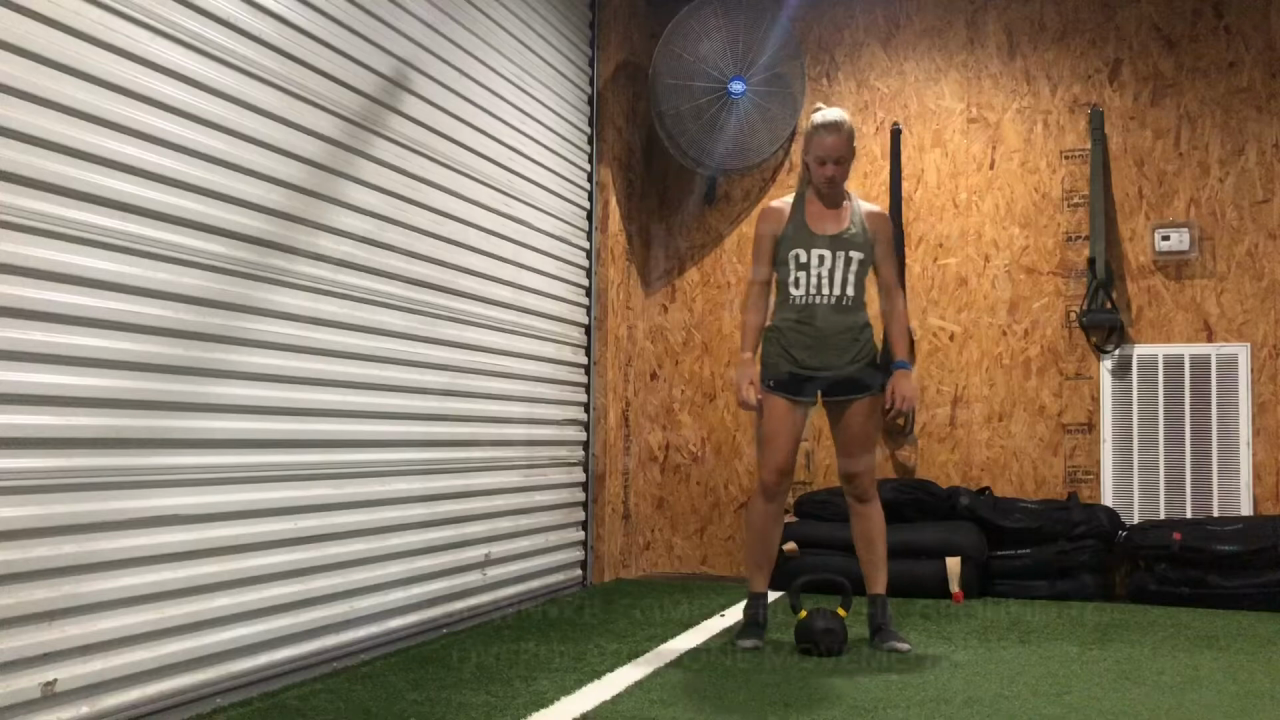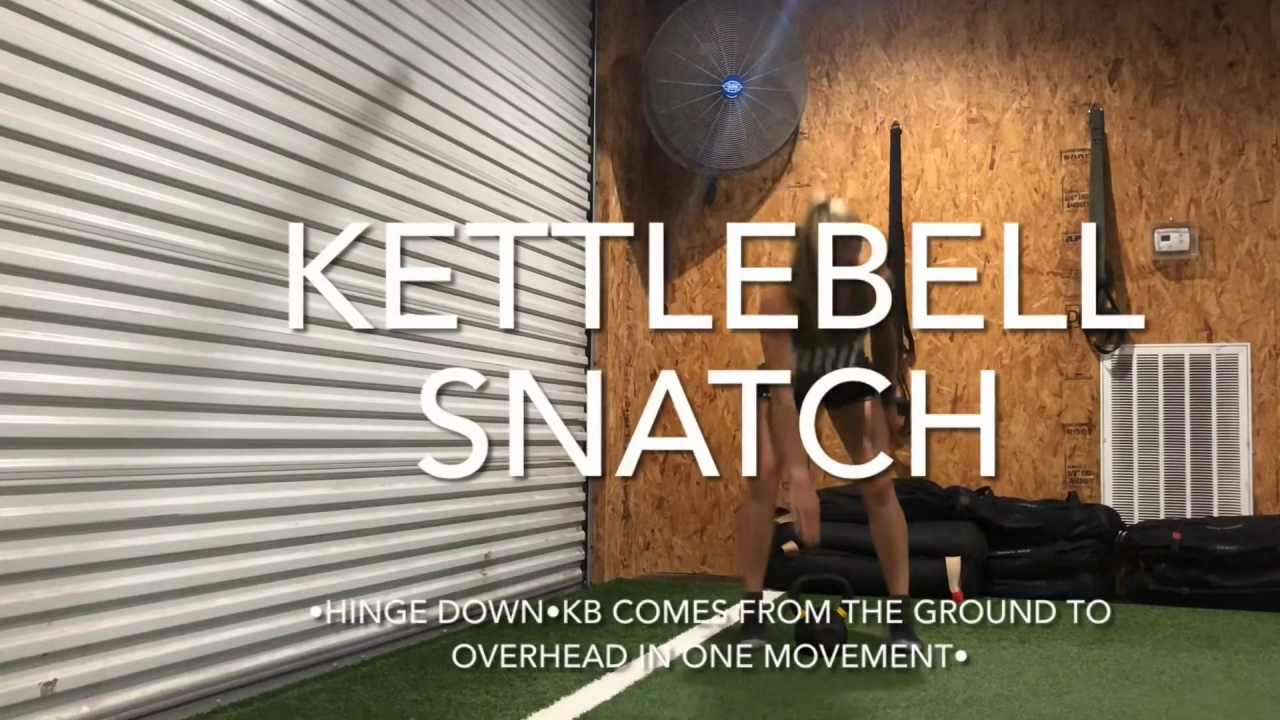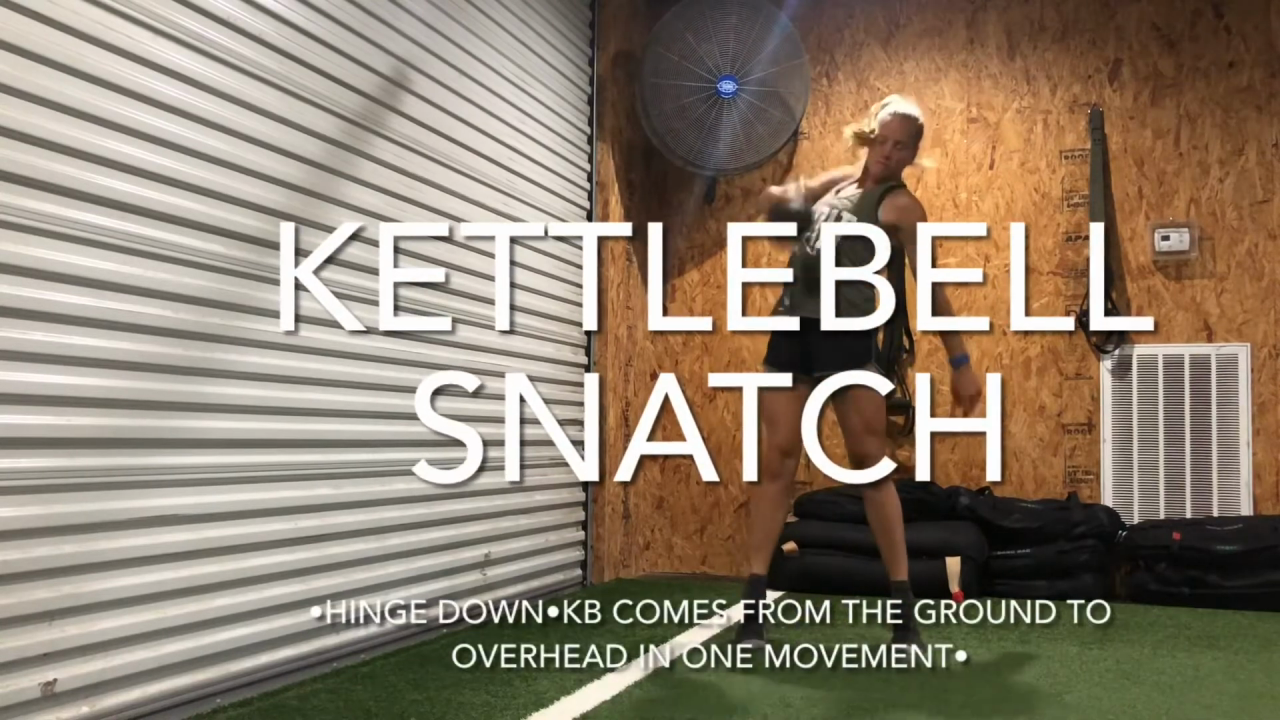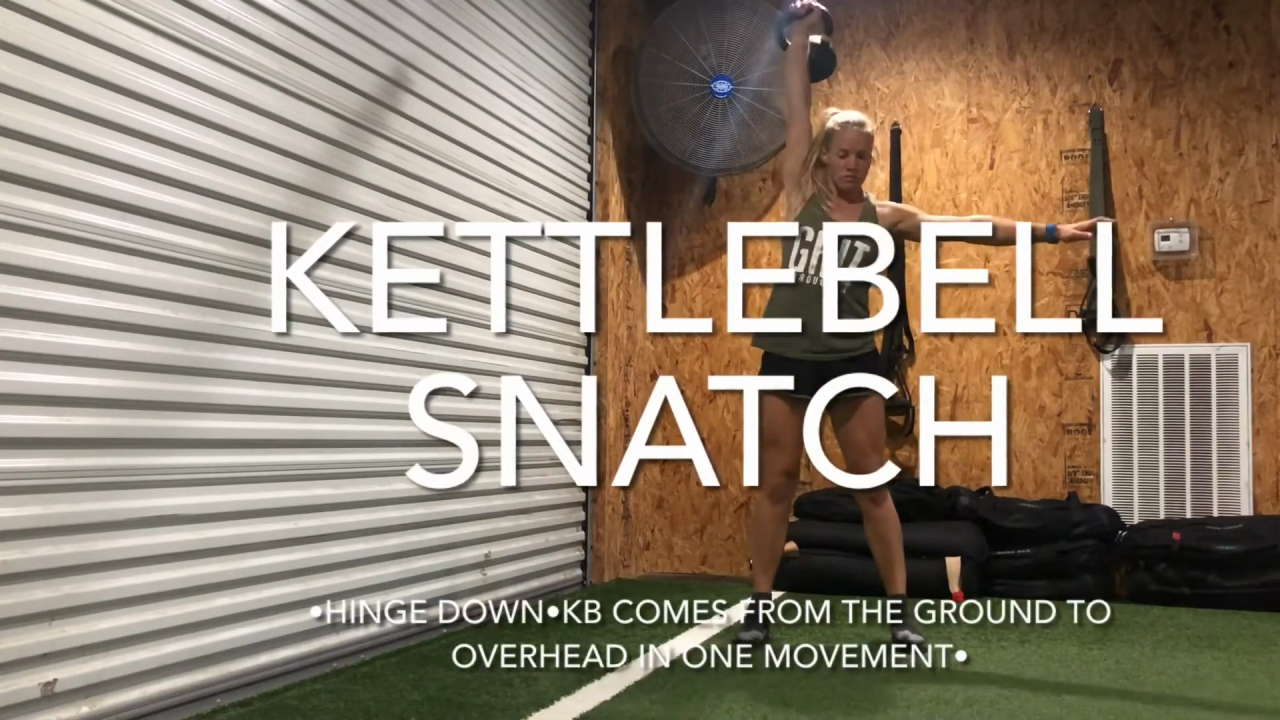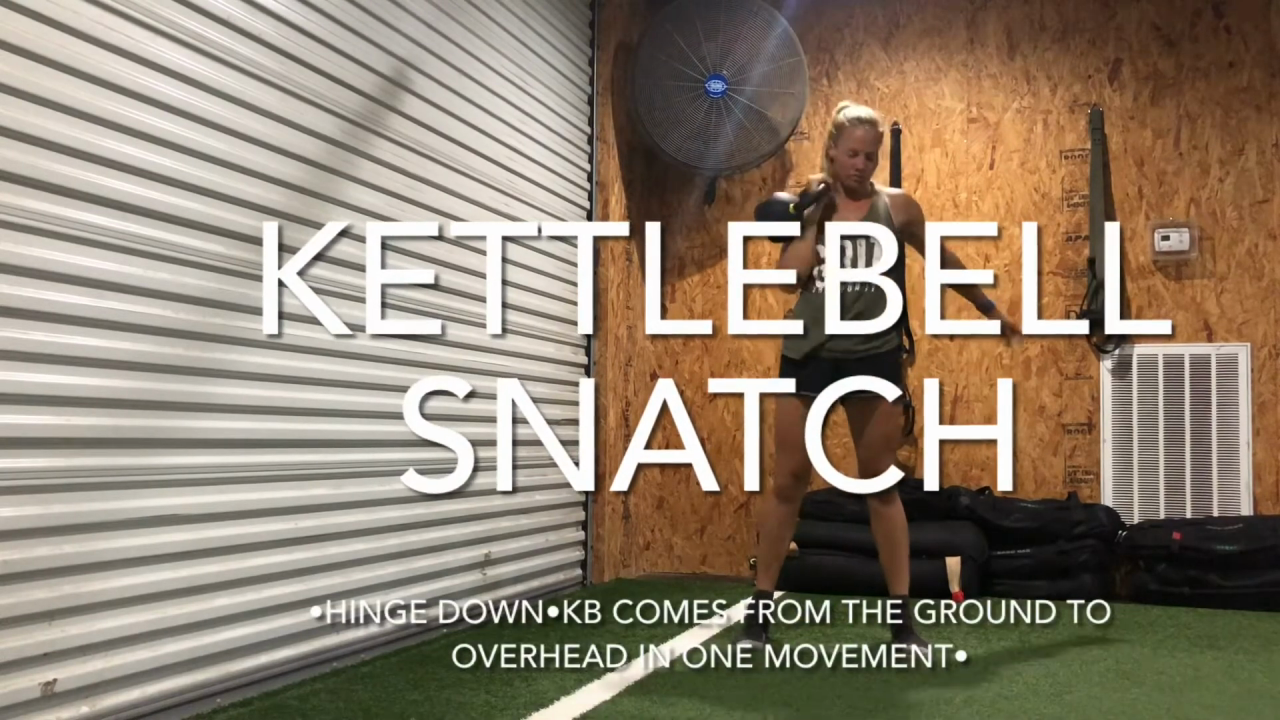
dt=1s
person 1, frame 1
left shoulder: (873, 220)
right shoulder: (776, 215)
left elbow: (892, 295)
right elbow: (757, 289)
left wrist: (902, 366)
right wrist: (746, 359)
left hip: (854, 365)
right hip: (786, 362)
left knee: (860, 484)
right knee: (771, 479)
left ankle: (879, 613)
right ankle: (755, 606)
person 1, frame 2
left shoulder: (875, 280)
right shoulder: (781, 294)
left elbow: (885, 345)
right elbow: (781, 381)
left wrist: (886, 403)
right wrist: (798, 475)
left hip: (848, 377)
right hip: (788, 383)
left knee: (879, 480)
right knee: (762, 473)
left ankle: (900, 614)
right ankle: (753, 612)
person 1, frame 3
left shoulder: (900, 206)
right shoulder: (842, 179)
left elbow: (931, 287)
right elbow: (789, 196)
left wrist: (960, 361)
right wrist: (785, 197)
left hip: (852, 342)
right hip: (792, 333)
left knee: (872, 467)
right knee: (776, 462)
left ankle: (902, 600)
right ankle: (755, 596)
person 1, frame 4
left shoulder: (885, 217)
right shoulder: (801, 193)
left elbow: (968, 227)
right elbow: (798, 113)
left wrist: (1050, 232)
left hip: (853, 361)
right hip: (787, 359)
left knee: (871, 486)
right knee: (776, 482)
left ankle: (900, 609)
right ankle: (759, 605)
person 1, frame 5
left shoulder: (898, 206)
right shoulder: (809, 209)
left elbow: (945, 262)
right elbow: (789, 276)
left wrist: (993, 311)
right wrist: (812, 218)
left hip: (875, 356)
right hip: (807, 356)
left knee: (880, 484)
right knee: (788, 480)
left ankle: (901, 613)
right ankle: (761, 605)
